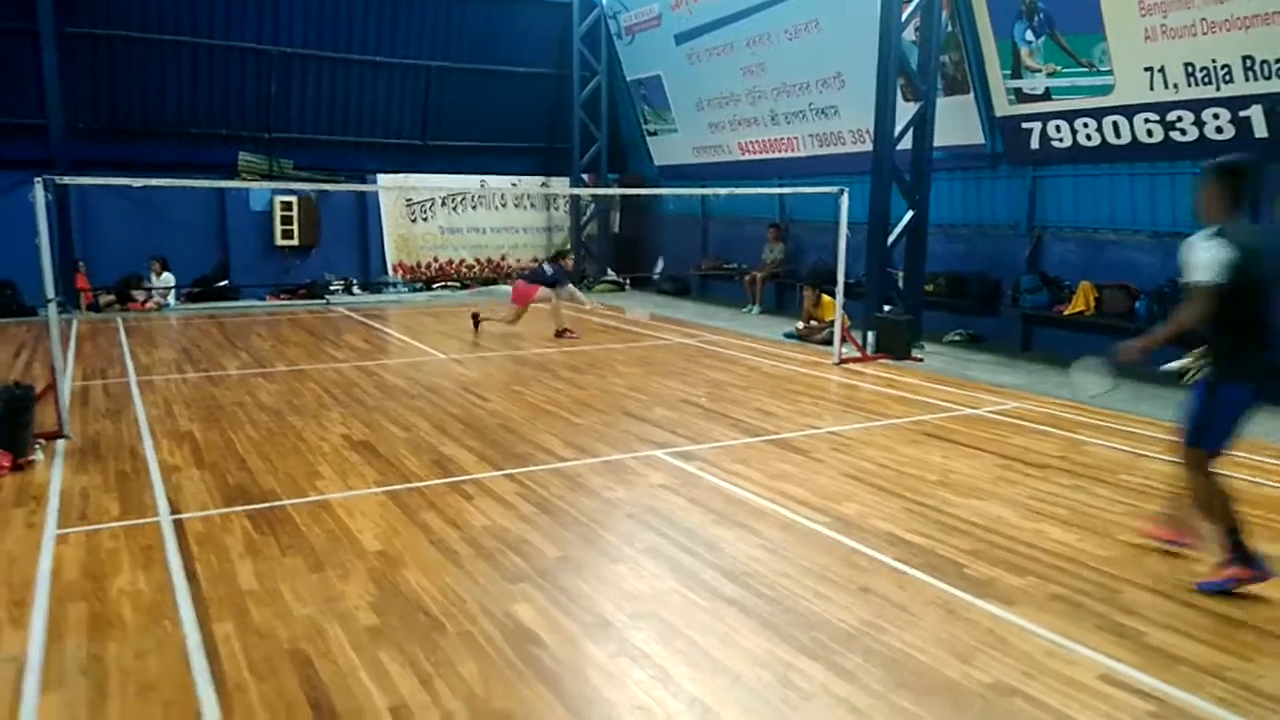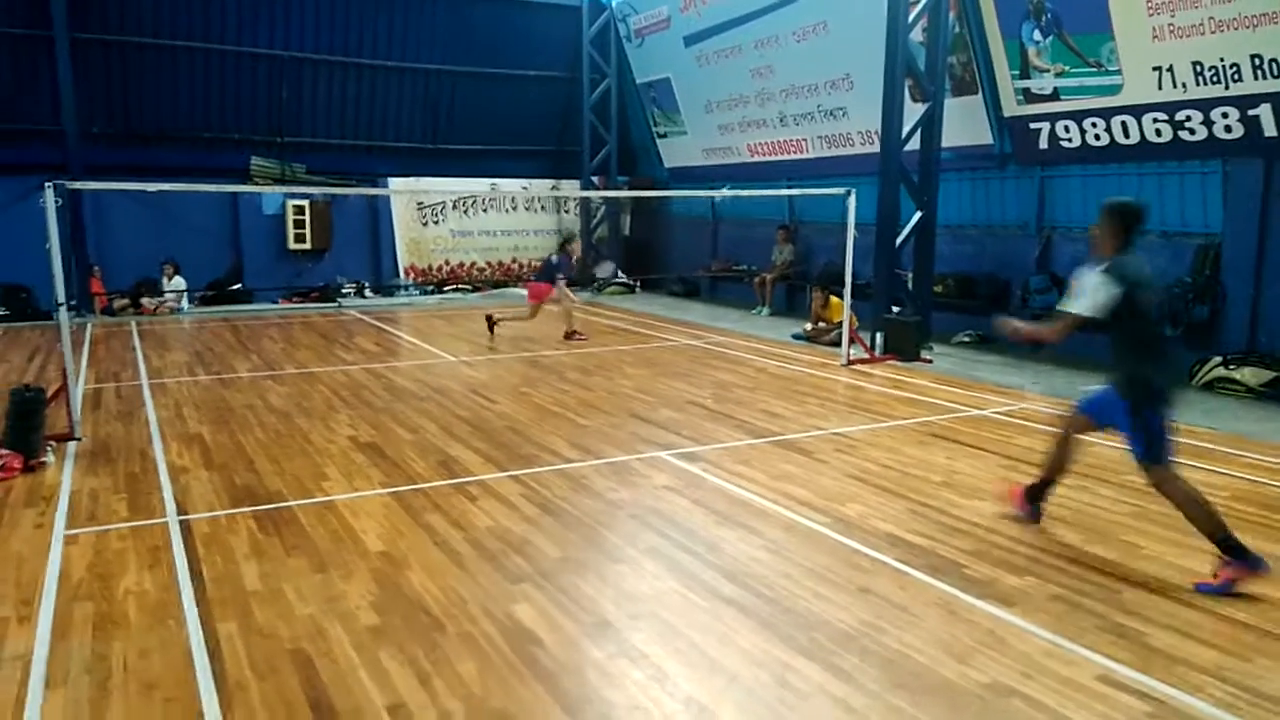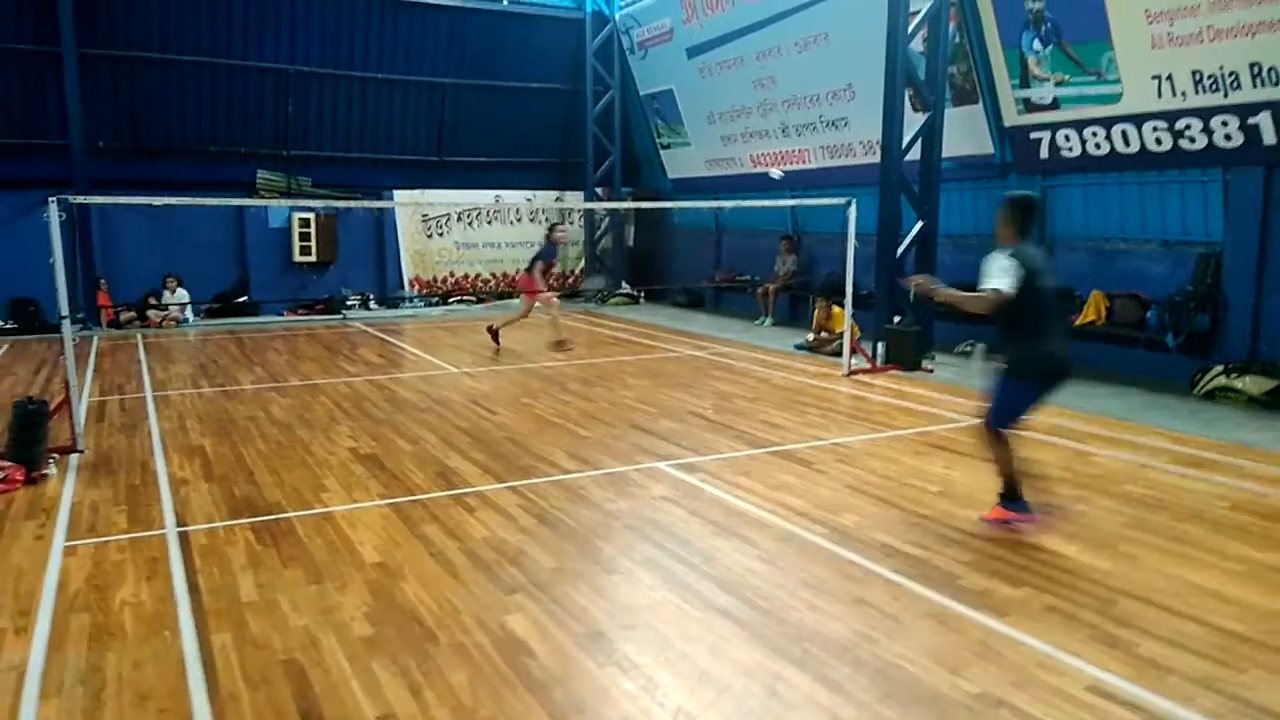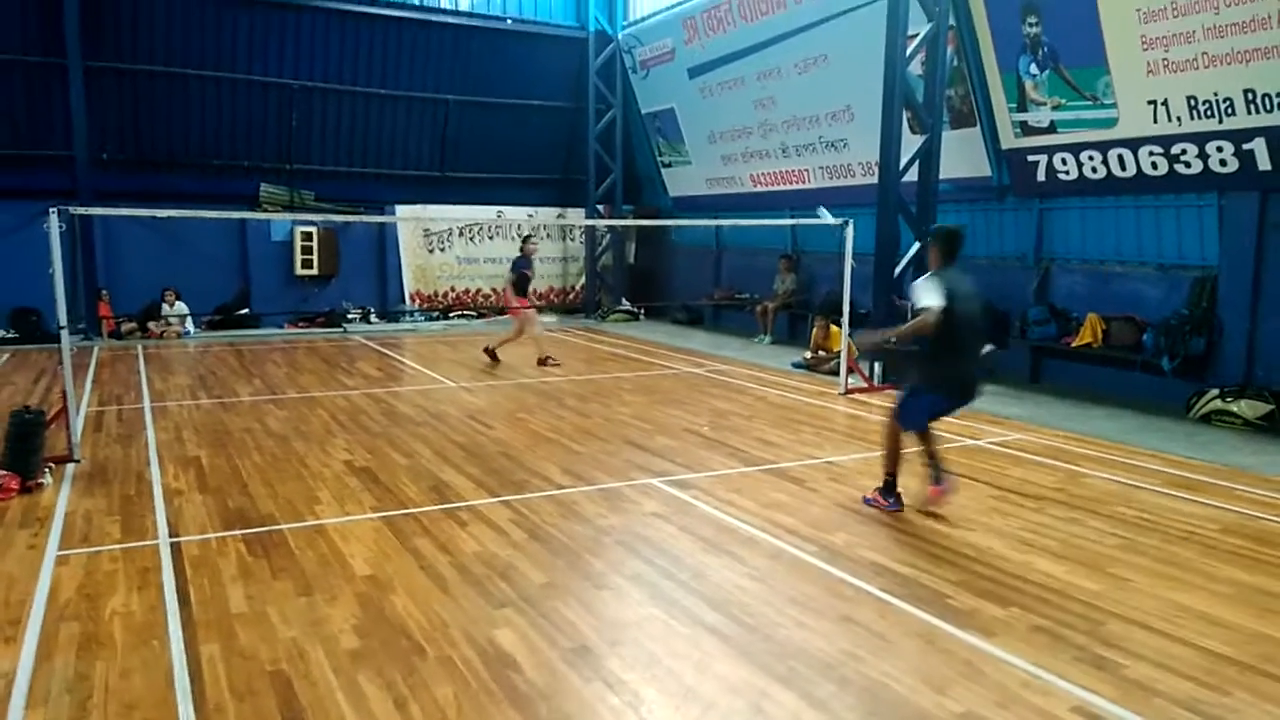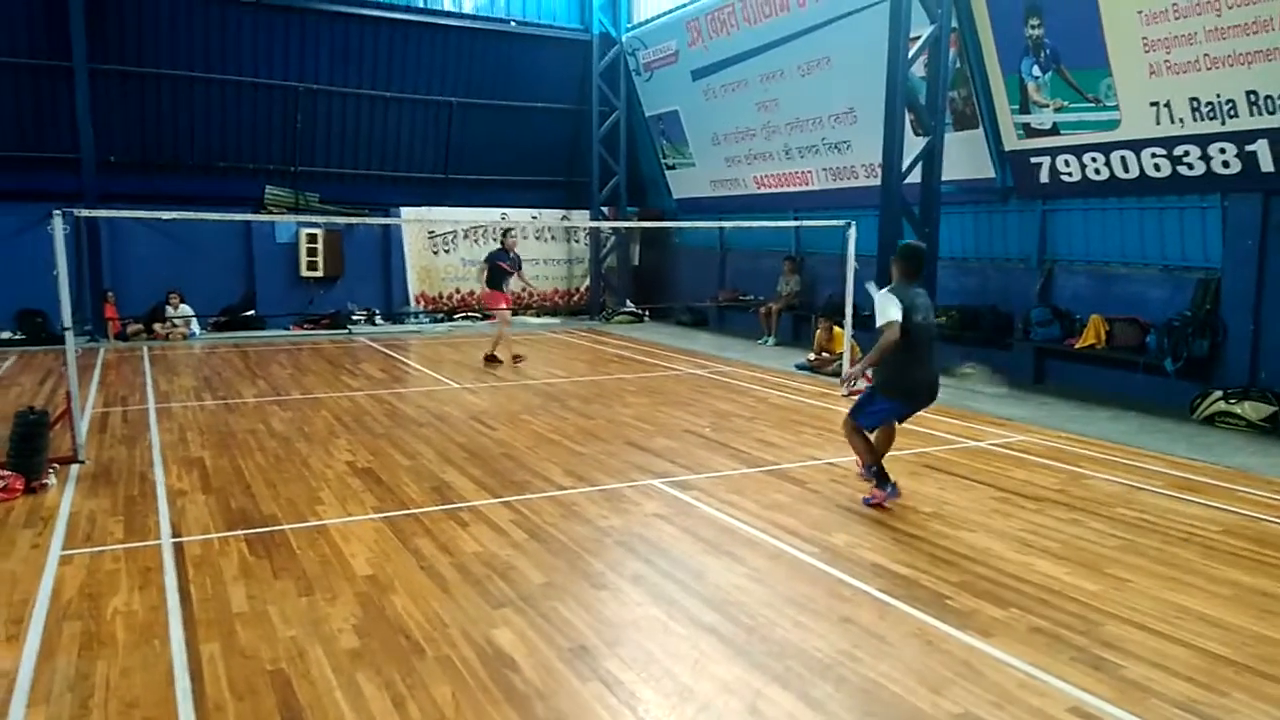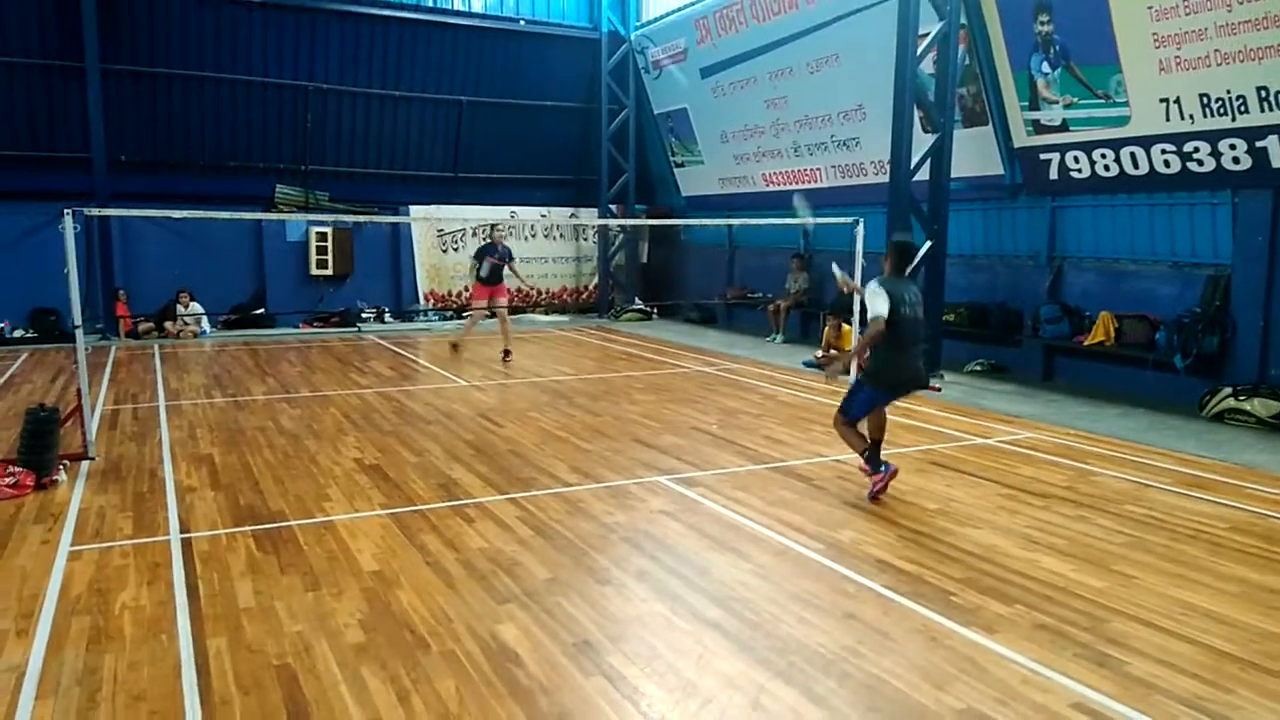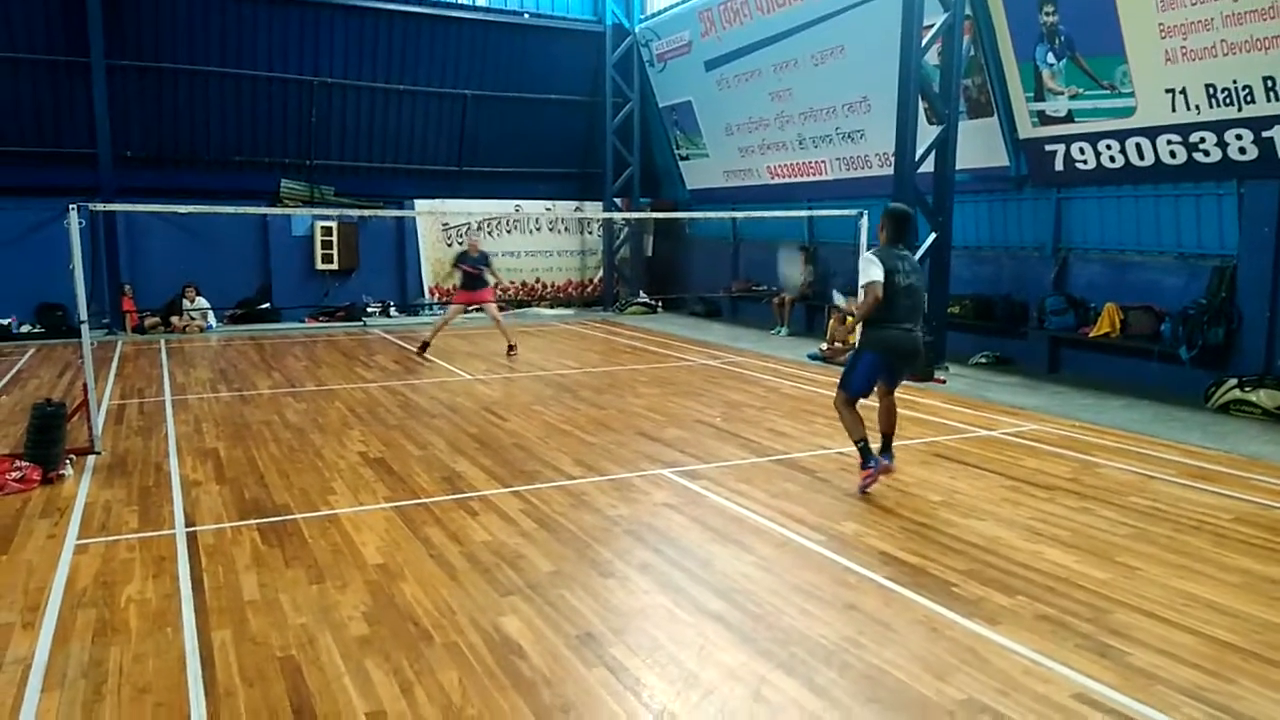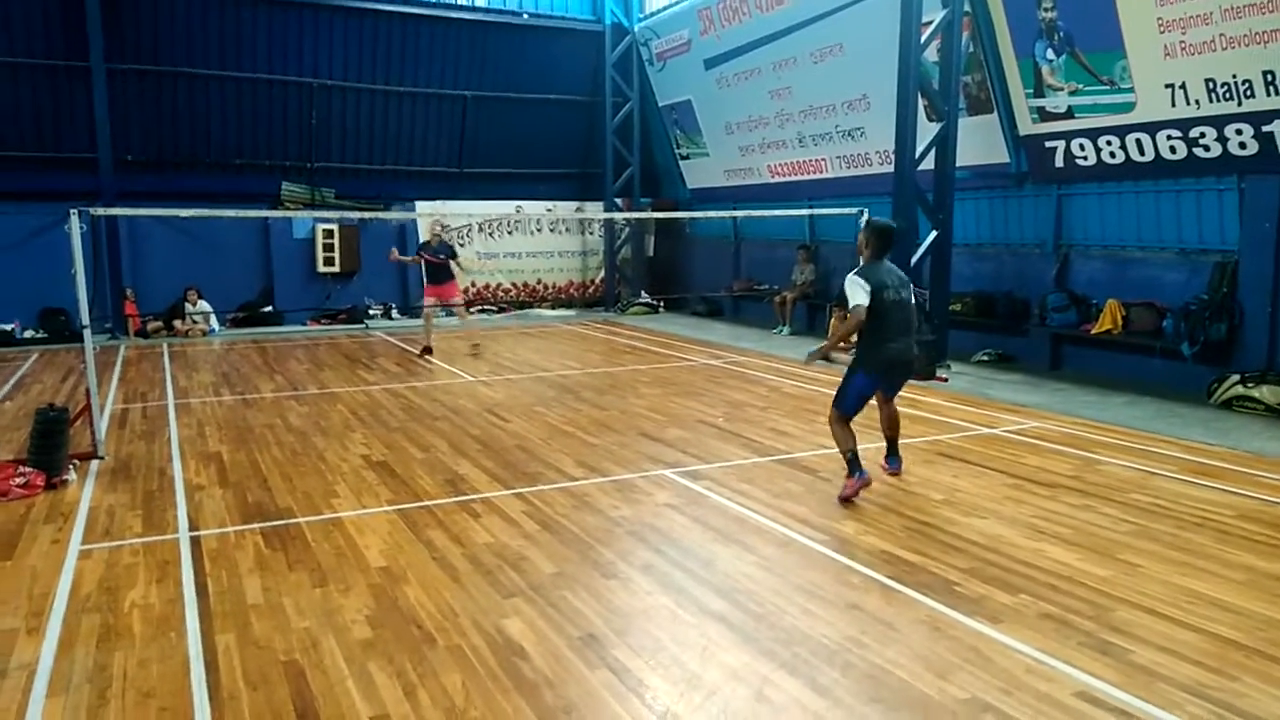
dt=0.2s
person 1, frame 1
left shoulder: (1208, 244)
right shoulder: (1253, 237)
left elbow: (1198, 309)
left wrist: (1146, 344)
left hip: (1234, 368)
right hip: (1255, 363)
left knee: (1194, 459)
right knee: (1191, 443)
left ankle: (1243, 562)
right ankle: (1179, 523)
person 1, frame 2
left shoulder: (1099, 276)
right shoulder: (1135, 270)
left elbow: (1057, 331)
left wrist: (1020, 329)
left hip: (1139, 387)
right hip: (1140, 381)
left knee: (1159, 475)
right knee: (1071, 425)
left ankle: (1239, 558)
right ankle: (1034, 498)
person 1, frame 3
left shoulder: (1002, 260)
right shoulder: (1035, 257)
left elbow: (986, 305)
left wrist: (937, 289)
left hip: (1028, 362)
right hip: (1052, 359)
left knee: (992, 430)
right knee: (996, 426)
left ankle: (1019, 503)
right ankle: (1011, 503)
person 1, frame 4
left shoulder: (928, 283)
right shoulder: (965, 283)
left elbow: (927, 321)
left wrist: (882, 336)
left hip: (938, 379)
right hip: (967, 383)
left knee: (895, 427)
right knee: (918, 421)
left ankle: (888, 493)
right ankle: (937, 478)
person 1, frame 5
left shoulder: (888, 296)
right shoulder: (923, 298)
left elbow: (892, 335)
left wrist: (861, 366)
left hip: (896, 384)
right hip: (927, 388)
left knee: (853, 426)
right knee: (887, 417)
left ankle: (884, 485)
right ankle: (874, 467)
person 1, frame 6
left shoulder: (877, 288)
right shoulder: (912, 292)
left elbow: (878, 327)
left wrist: (853, 355)
right wrist: (855, 289)
left hip: (884, 371)
right hip: (913, 374)
left knee: (843, 422)
right knee: (875, 406)
left ankle: (878, 467)
right ankle: (873, 461)
person 1, frame 7
left shoulder: (873, 258)
right shoulder: (912, 263)
left elbow: (875, 295)
left wrist: (852, 322)
right wrist: (858, 307)
left hip: (880, 342)
right hip: (911, 344)
left knee: (844, 401)
right knee: (885, 392)
left ankle: (869, 459)
right ankle: (884, 453)
person 1, frame 8
left shoulder: (858, 278)
right shoulder: (901, 276)
left elbow: (858, 319)
left wrist: (826, 347)
left hip: (873, 360)
right hip: (905, 358)
left knee: (838, 418)
right knee: (885, 402)
left ankle: (855, 473)
right ankle: (893, 458)
